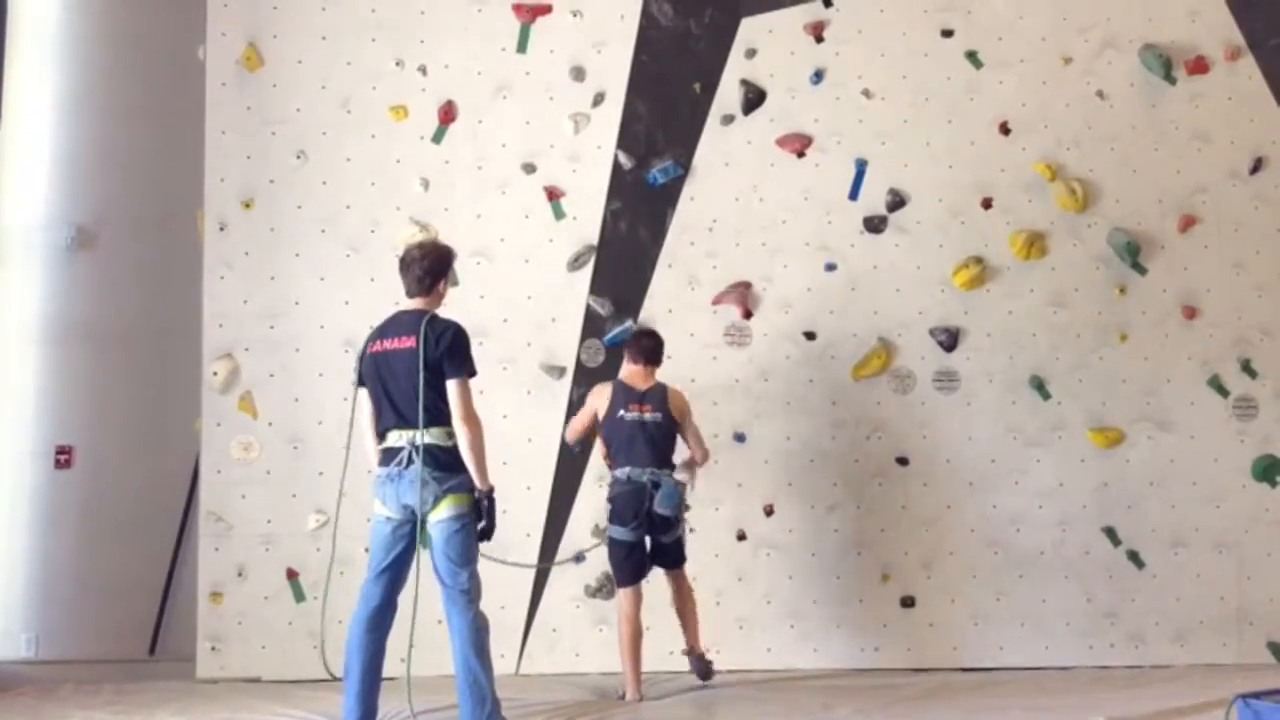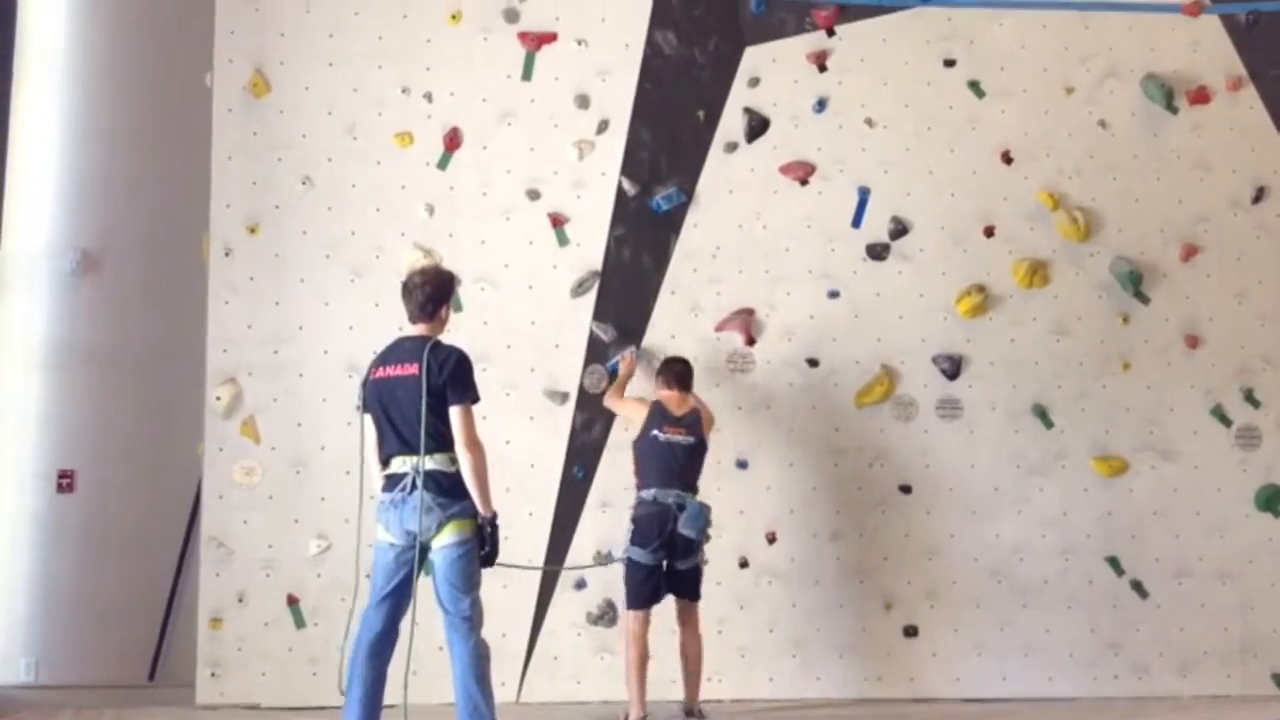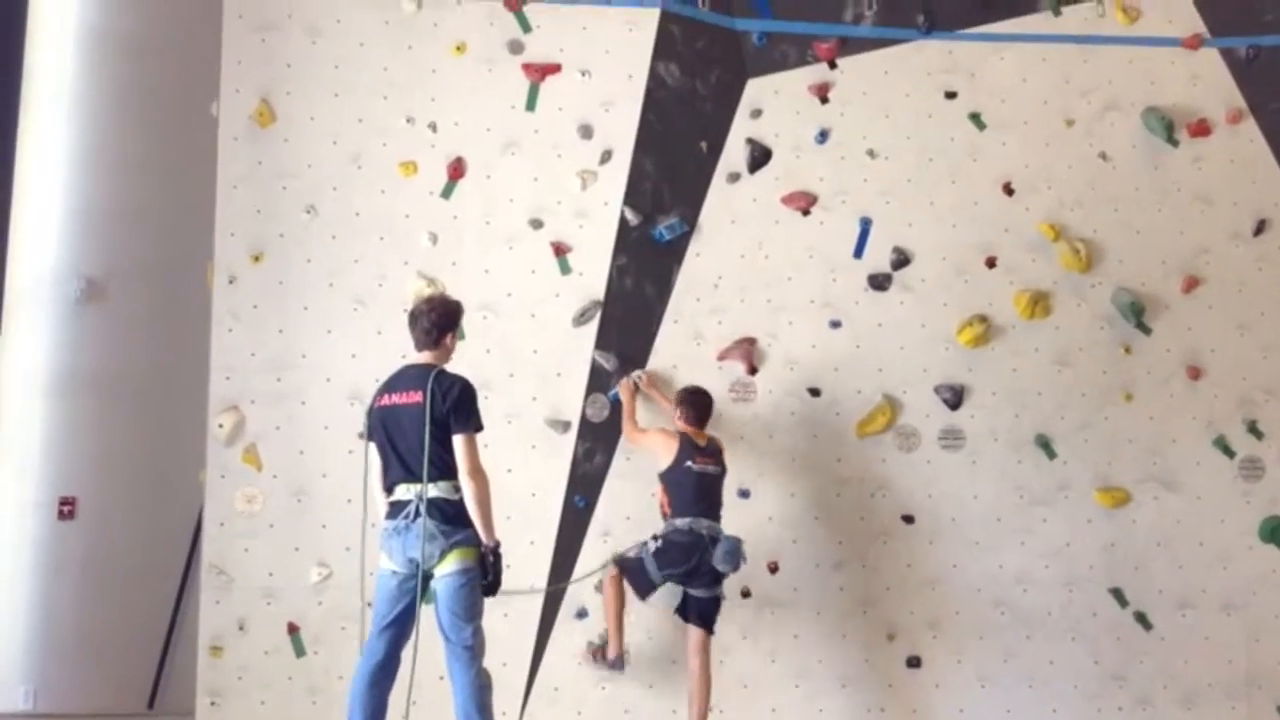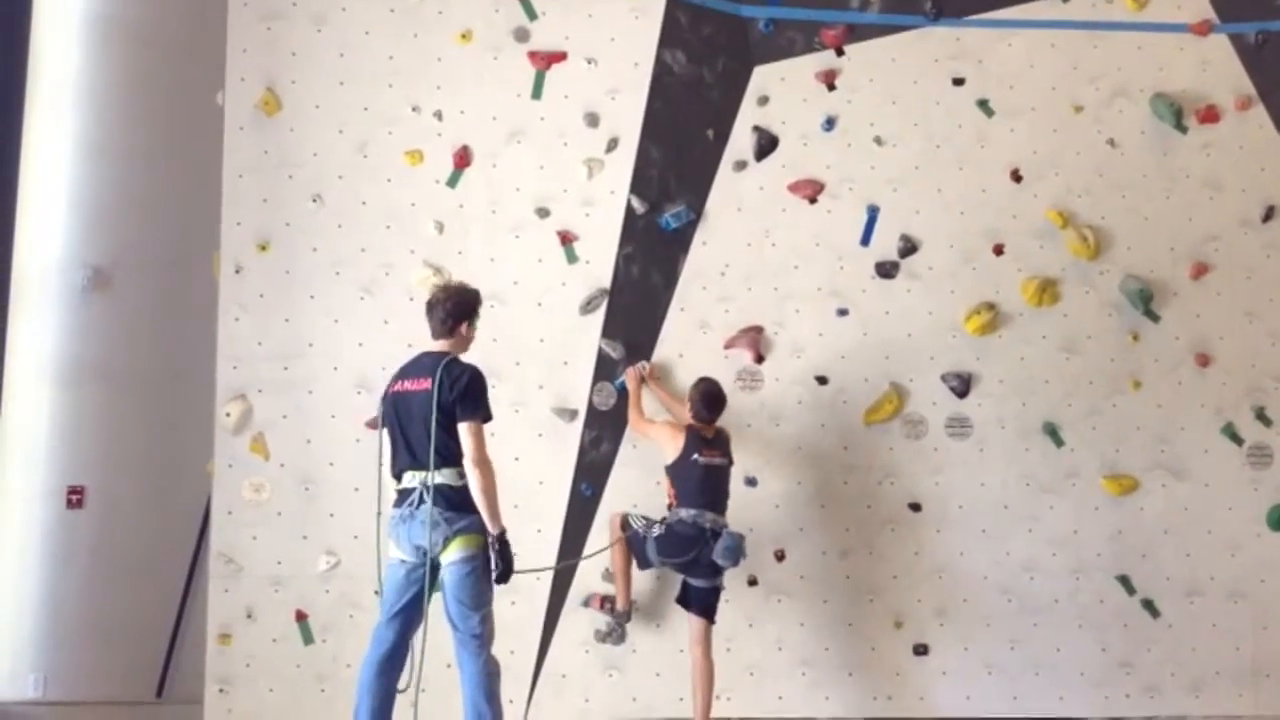
dt=0.5s
person 1, frame 1
left shoulder: (375, 339)
right shoulder: (446, 333)
left elbow: (369, 424)
right elbow: (463, 418)
right wrist: (484, 487)
left hip: (390, 476)
right hip: (441, 476)
left knee: (375, 596)
right knee: (460, 598)
person 1, frame 2
left shoulder: (378, 366)
right shoulder: (449, 359)
left elbow: (373, 449)
right elbow: (466, 445)
right wrist: (487, 514)
left hip: (394, 502)
right hip: (445, 502)
left knee: (378, 622)
right knee: (462, 624)
person 1, frame 3
left shoulder: (384, 393)
right shoulder: (453, 388)
left elbow: (380, 475)
right elbow: (469, 473)
right wrist: (490, 544)
left hip: (397, 529)
right hip: (448, 529)
left knee: (380, 649)
right knee: (463, 652)
person 1, frame 4
left shoulder: (399, 379)
right shoulder: (463, 376)
right elbow: (474, 461)
right wrist: (497, 532)
left hip: (405, 515)
right hip: (454, 516)
left knee: (389, 636)
right knee: (472, 640)
person 2, frame 1
left shoulder: (605, 393)
right shoulder: (673, 398)
left elbow: (572, 435)
right elbow: (701, 454)
right wrist: (690, 465)
left hip: (625, 497)
right hip: (665, 496)
left knee: (628, 598)
right knee: (677, 575)
left ankle: (632, 691)
right ankle: (696, 655)
person 2, frame 2
left shoulder: (644, 410)
right shoulder: (702, 418)
left elbow: (610, 398)
left wrist: (625, 372)
right wrist: (685, 389)
left hip: (650, 520)
right hip: (688, 522)
left knee: (637, 622)
right knee: (688, 619)
person 2, frame 3
left shoulder: (668, 442)
right shoulder: (717, 448)
left elbow: (630, 433)
right elbow: (692, 426)
left wrist: (628, 398)
right wrist: (653, 391)
left hip: (678, 546)
right hip: (713, 554)
left knee: (614, 568)
right knee: (698, 651)
left ankle: (613, 651)
person 2, frame 4
left shoulder: (673, 435)
right shoulder: (723, 439)
left elbow: (636, 420)
right elbow: (692, 420)
left wrist: (634, 386)
right wrist: (654, 385)
left hip: (679, 536)
right hip: (713, 545)
left knee: (619, 522)
right knee: (700, 641)
left ankle: (621, 609)
